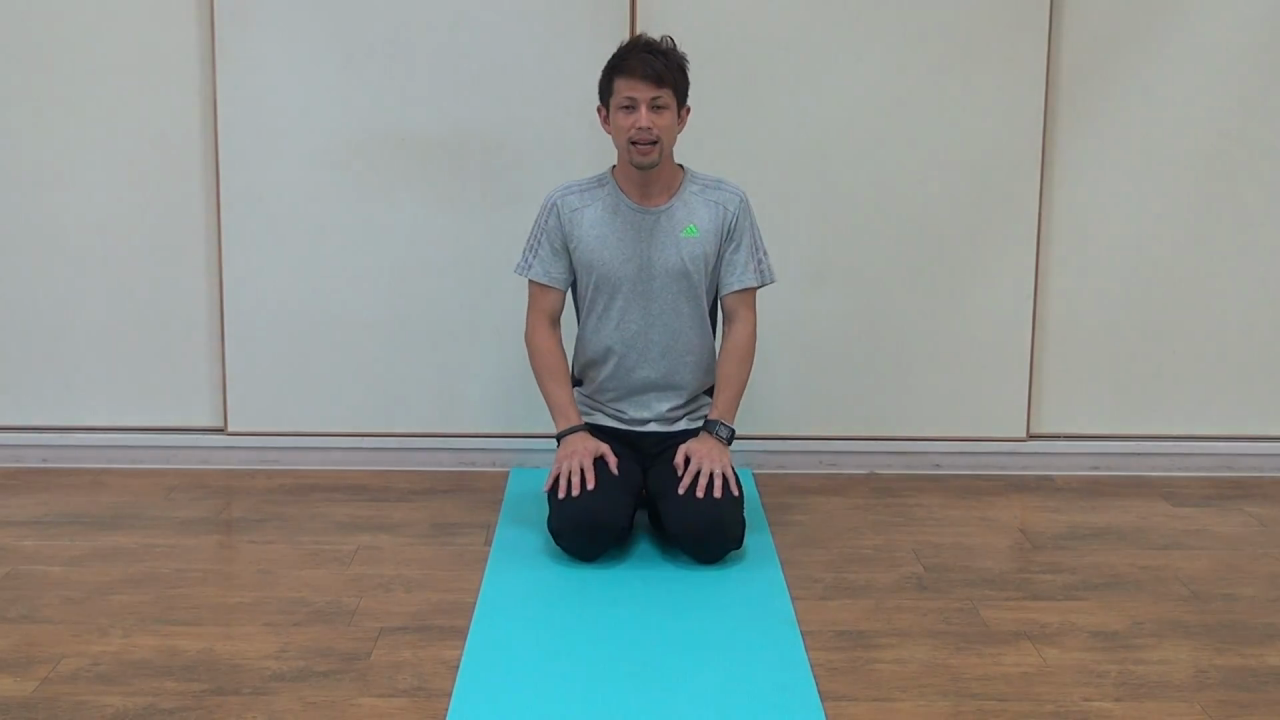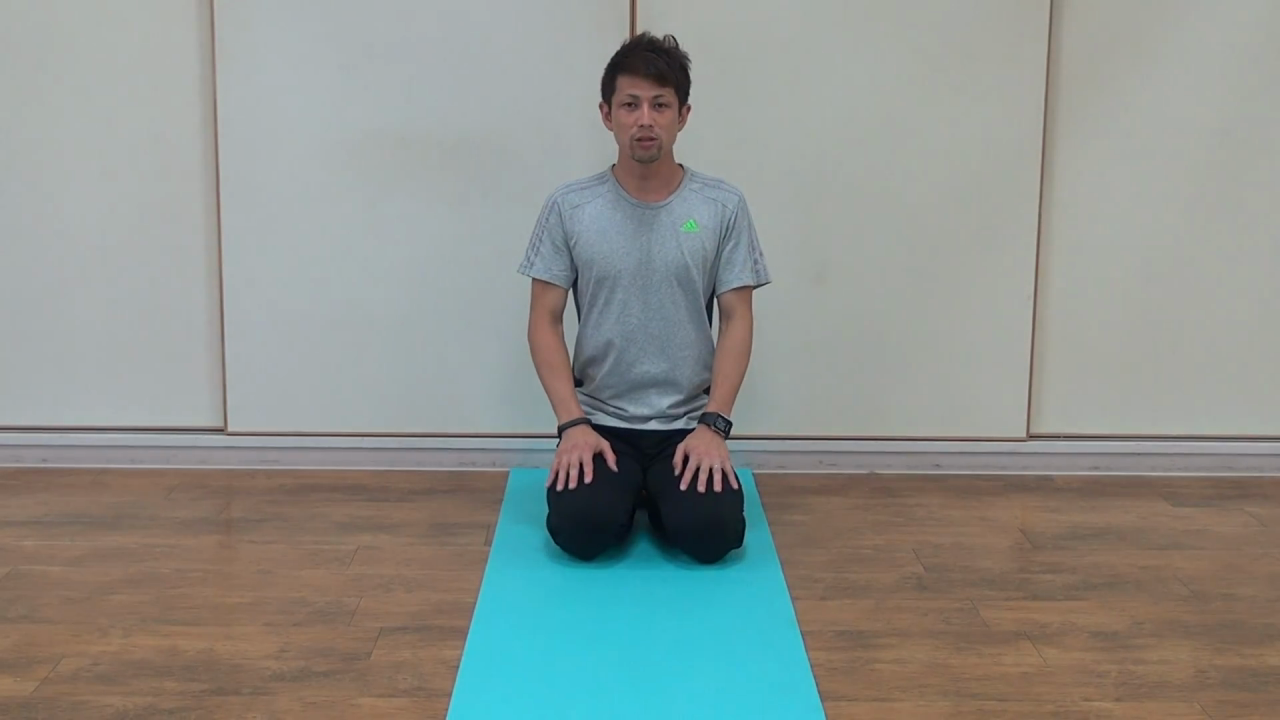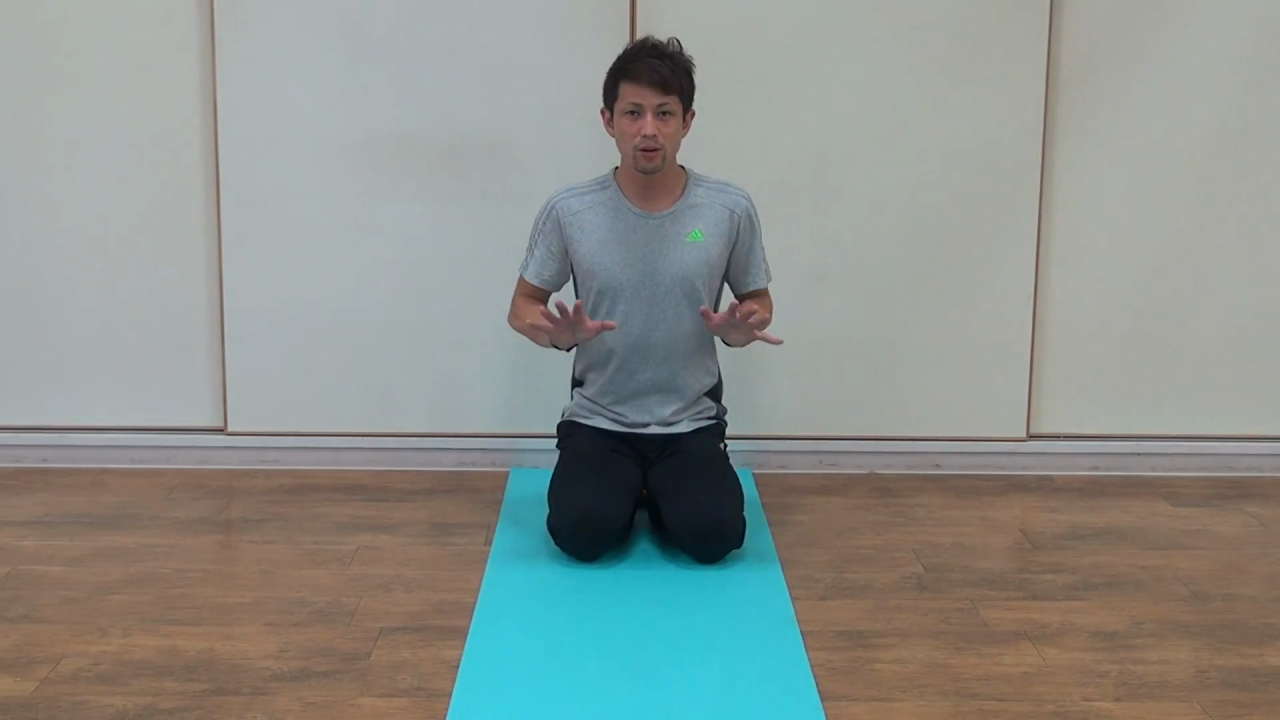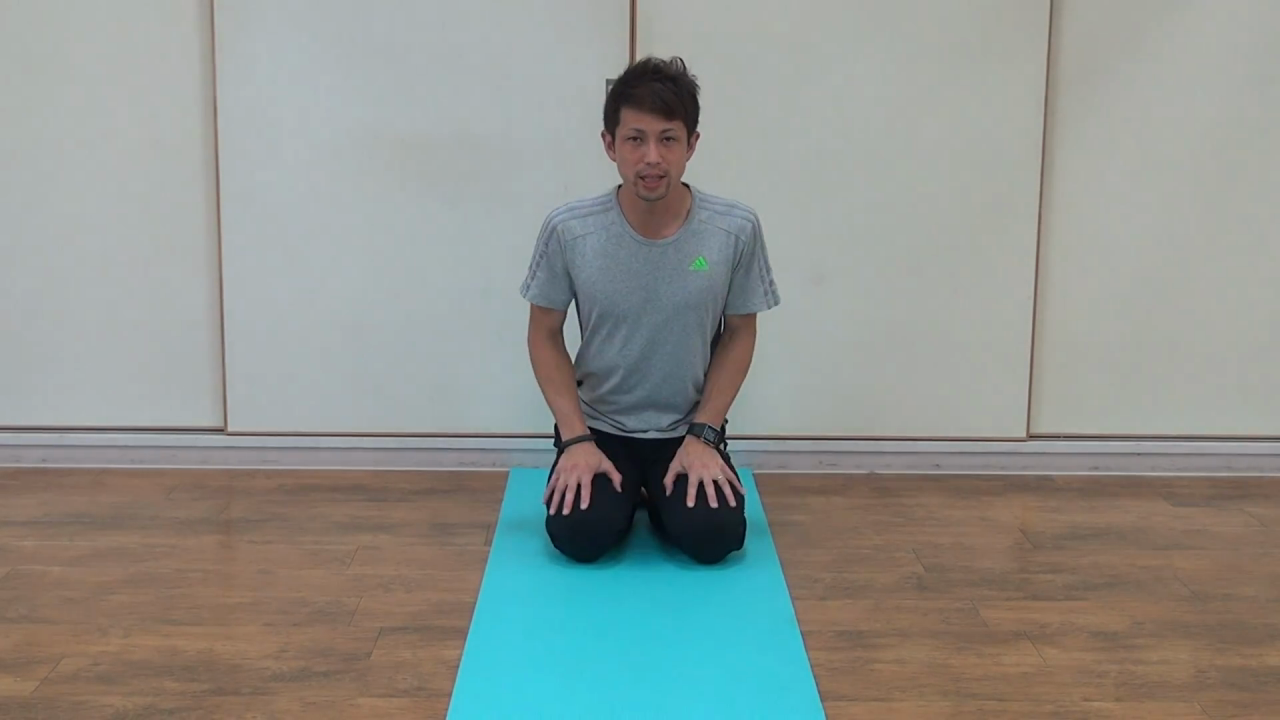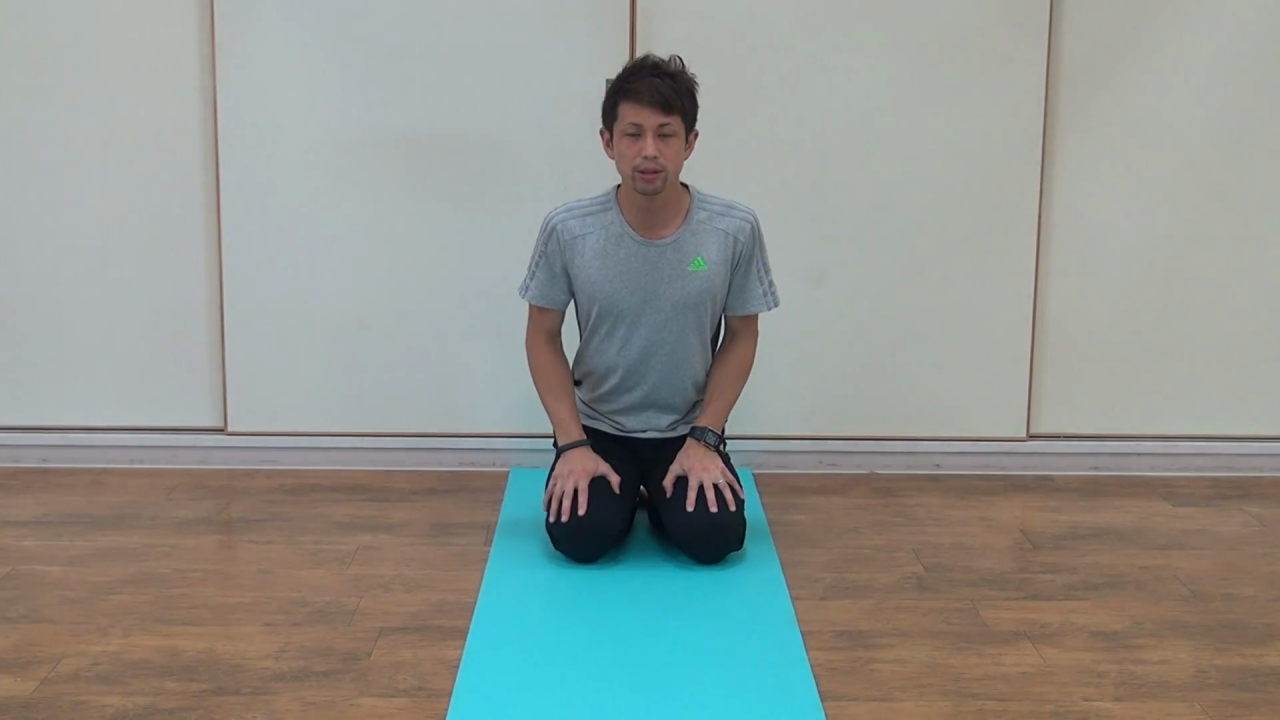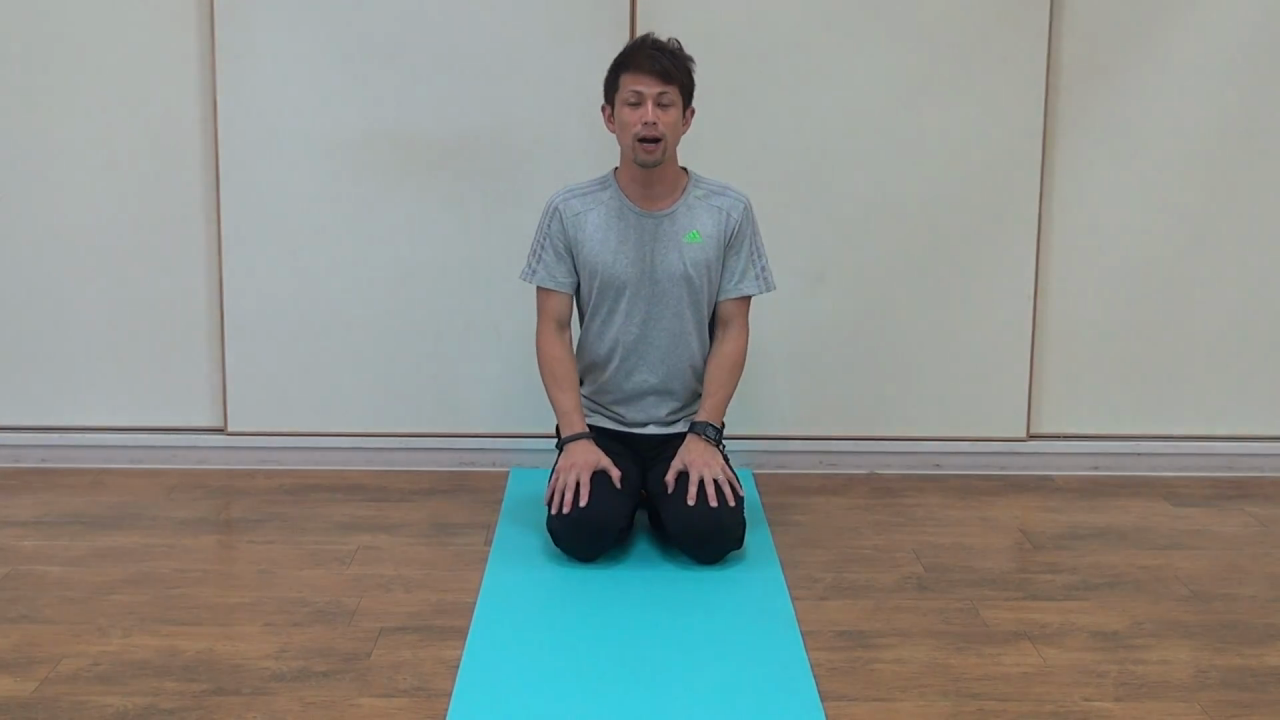
dt=0.5s
person 1, frame 1
left shoulder: (725, 207)
right shoulder: (566, 209)
left elbow: (740, 323)
right elbow: (542, 325)
left wrist: (717, 430)
right wrist: (571, 430)
left hip: (689, 423)
right hip: (600, 421)
left knee: (713, 535)
right knee: (582, 531)
left ankle: (659, 496)
right ankle: (626, 494)
person 1, frame 2
left shoulder: (723, 206)
right shoulder: (568, 207)
left elbow: (736, 321)
right elbow: (545, 322)
left wrist: (714, 423)
right wrist: (572, 423)
left hip: (689, 421)
right hip: (600, 419)
left knee: (712, 534)
right knee: (581, 529)
left ankle: (660, 494)
right ankle: (627, 492)
person 1, frame 3
left shoulder: (732, 209)
right shoulder: (566, 211)
left elbow: (757, 299)
right elbow: (523, 305)
left wrist: (743, 323)
right wrist: (558, 332)
left hip: (690, 422)
right hip: (599, 421)
left knee: (713, 535)
right knee: (581, 533)
left ankle: (660, 495)
right ankle: (626, 493)
person 1, frame 4
left shoulder: (736, 229)
right shoulder: (567, 230)
left elbow: (739, 334)
right elbow: (544, 336)
left wrist: (703, 434)
right wrist: (576, 437)
left hip: (689, 429)
right hip: (599, 426)
left knee: (712, 536)
right knee: (579, 534)
left ankle: (660, 497)
right ankle: (627, 496)
person 1, frame 5
left shoulder: (736, 231)
right shoulder: (566, 230)
left elbow: (740, 337)
right elbow: (543, 339)
left wrist: (704, 439)
right wrist: (572, 443)
left hip: (687, 429)
right hip: (599, 426)
left knee: (713, 537)
right knee: (581, 535)
left ankle: (660, 498)
right ankle: (624, 496)
person 1, frame 6
left shoulder: (728, 212)
right shoulder: (569, 212)
left elbow: (732, 329)
right elbow: (552, 328)
left wrist: (704, 433)
right wrist: (576, 435)
left hip: (686, 425)
right hip: (599, 423)
left knee: (712, 534)
right knee: (581, 533)
left ankle: (659, 494)
right ankle: (627, 494)
